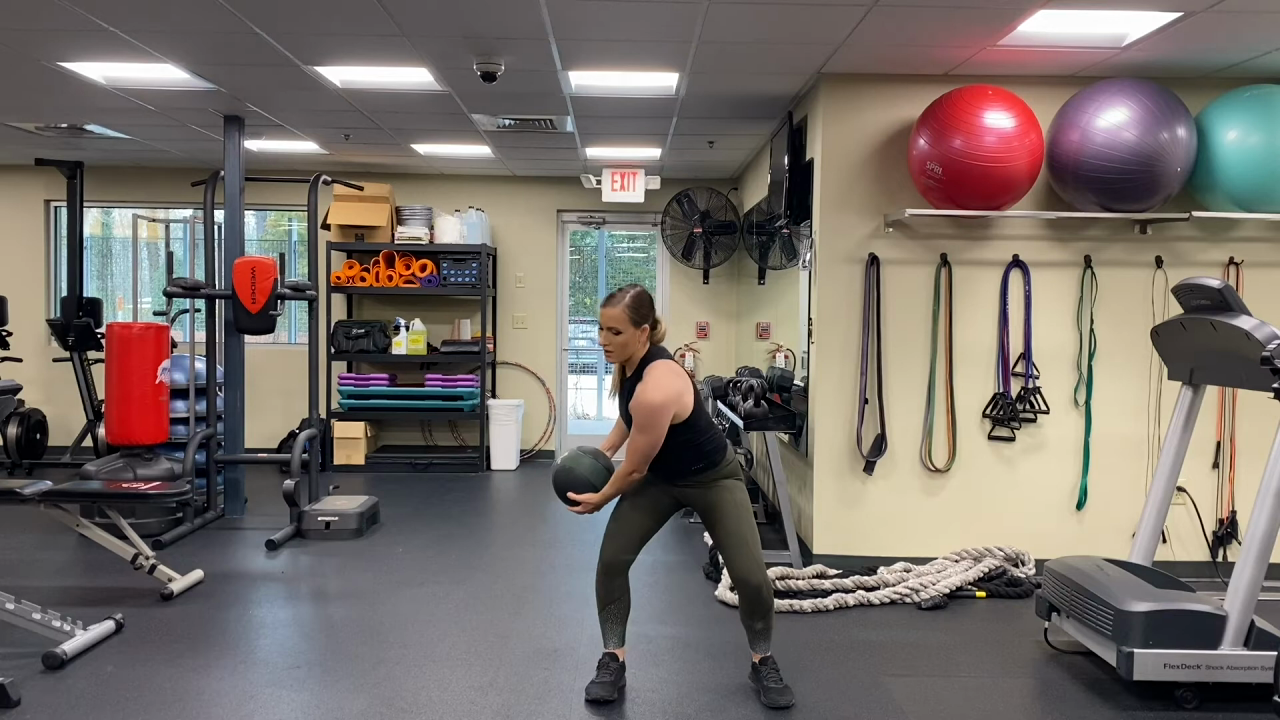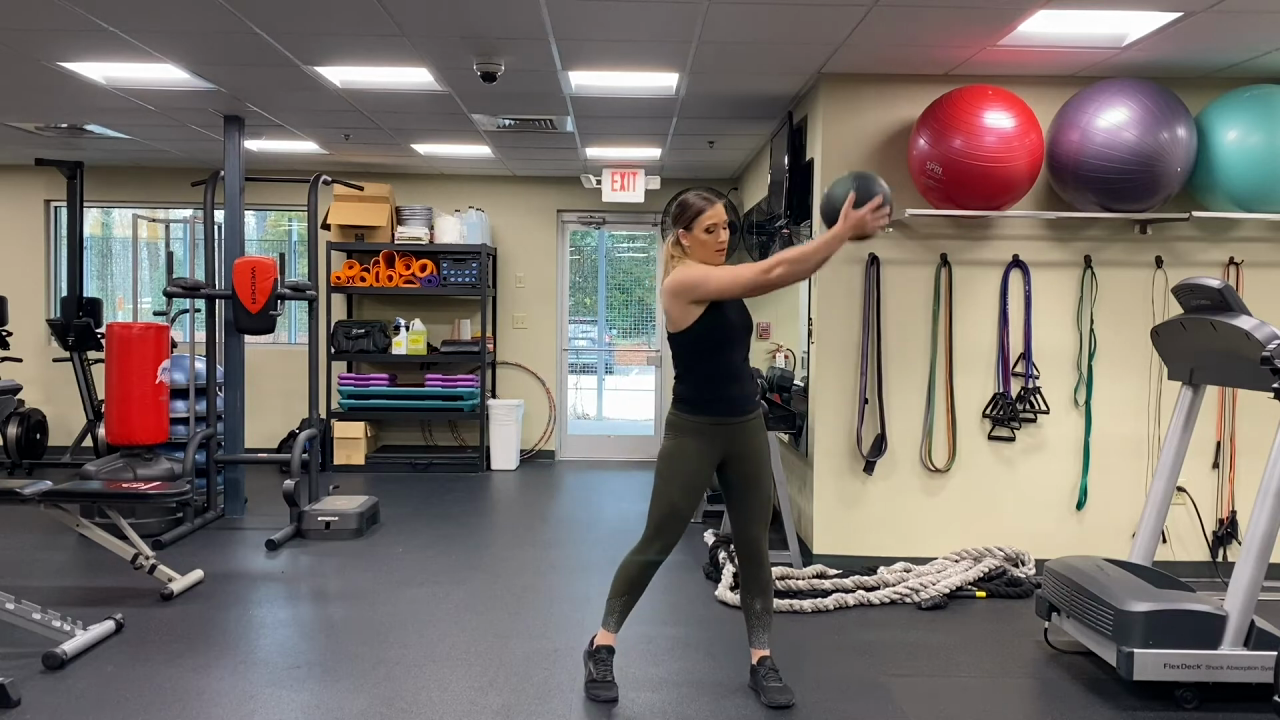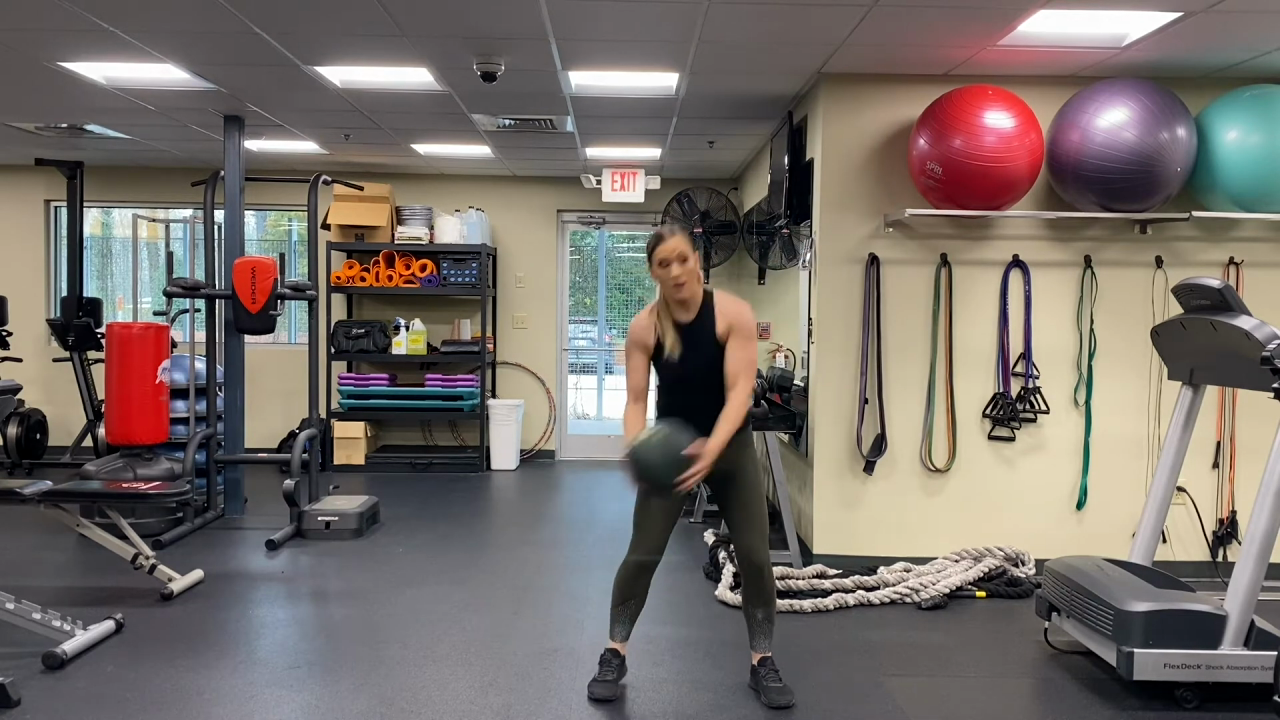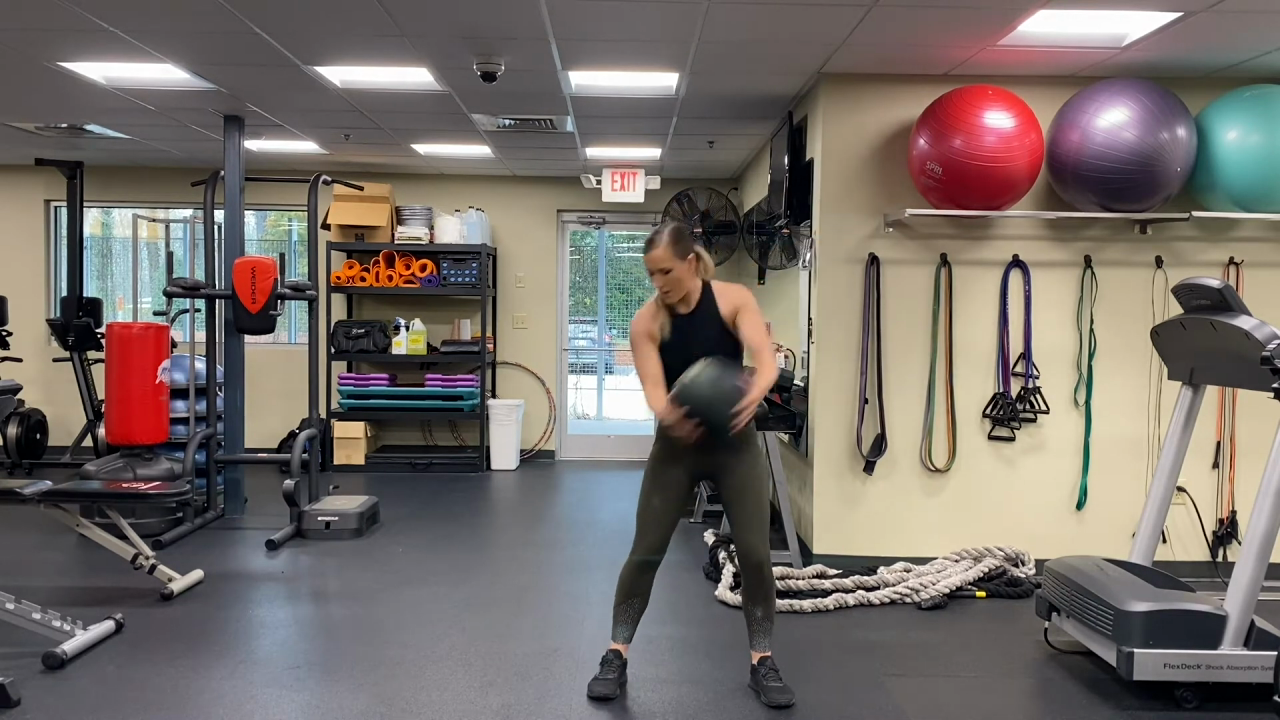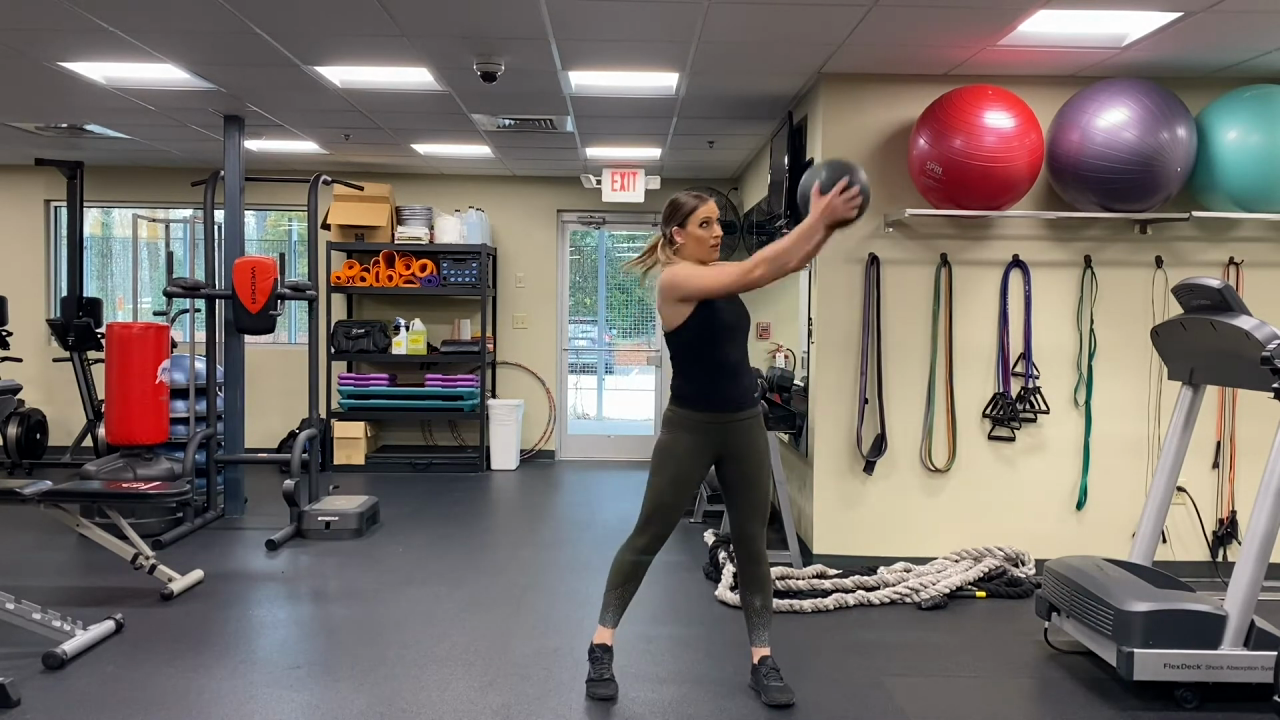
dt=1s
person 1, frame 1
left shoulder: (656, 389)
right shoulder: (628, 359)
left elbow: (635, 468)
left wrist: (599, 499)
right wrist: (602, 451)
left hip: (712, 478)
right hip: (660, 476)
left knee: (751, 578)
right knee: (612, 559)
left ankle: (763, 662)
right ankle: (614, 659)
person 1, frame 2
left shoulder: (724, 281)
right shoulder: (685, 281)
left elbow: (787, 272)
right elbow: (771, 269)
left wrist: (844, 231)
right wrist: (843, 230)
left hip: (746, 427)
right hip: (694, 431)
left knee: (753, 546)
right knee: (656, 544)
left ankle: (761, 659)
right ankle: (602, 644)
person 1, frame 3
left shoulder: (732, 312)
right shoulder: (645, 326)
left elbow: (740, 392)
right elbow: (636, 401)
left wrist: (714, 447)
right wrist: (636, 447)
left hip: (730, 446)
left knee: (755, 557)
right knee: (643, 555)
left ankle: (762, 660)
right ankle: (614, 653)
person 1, frame 4
left shoulder: (733, 298)
right shoulder: (646, 321)
left elbow: (766, 359)
right elbow: (654, 393)
left wrist: (755, 393)
right wrist: (671, 417)
left hip: (736, 443)
right hip: (677, 446)
left knee: (755, 553)
right knee: (647, 551)
left ankle: (762, 661)
right ankle: (616, 655)
person 1, frame 5
left shoulder: (727, 271)
right shoulder: (676, 279)
left elbow: (789, 260)
right elbow: (753, 271)
left wrist: (828, 222)
right wrist: (816, 217)
left hip: (744, 425)
right hip: (690, 426)
left knee: (752, 544)
right knee: (648, 537)
left ankle: (762, 660)
right ankle: (601, 645)
